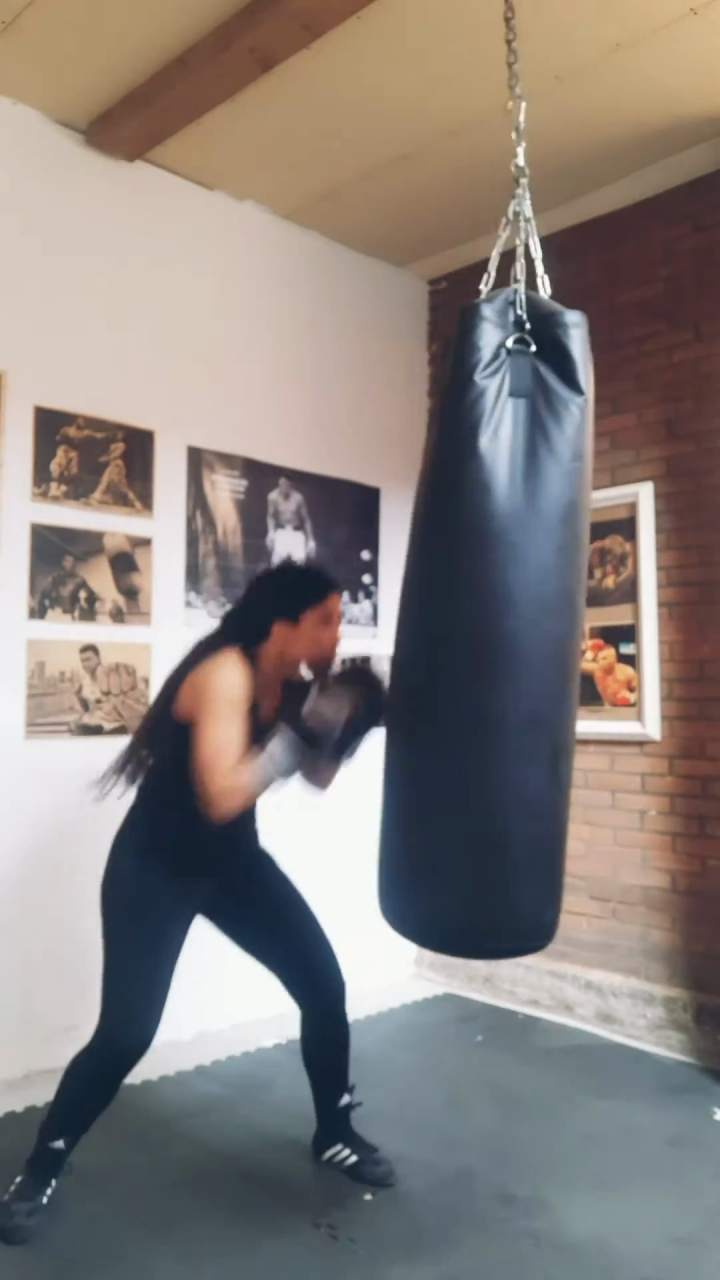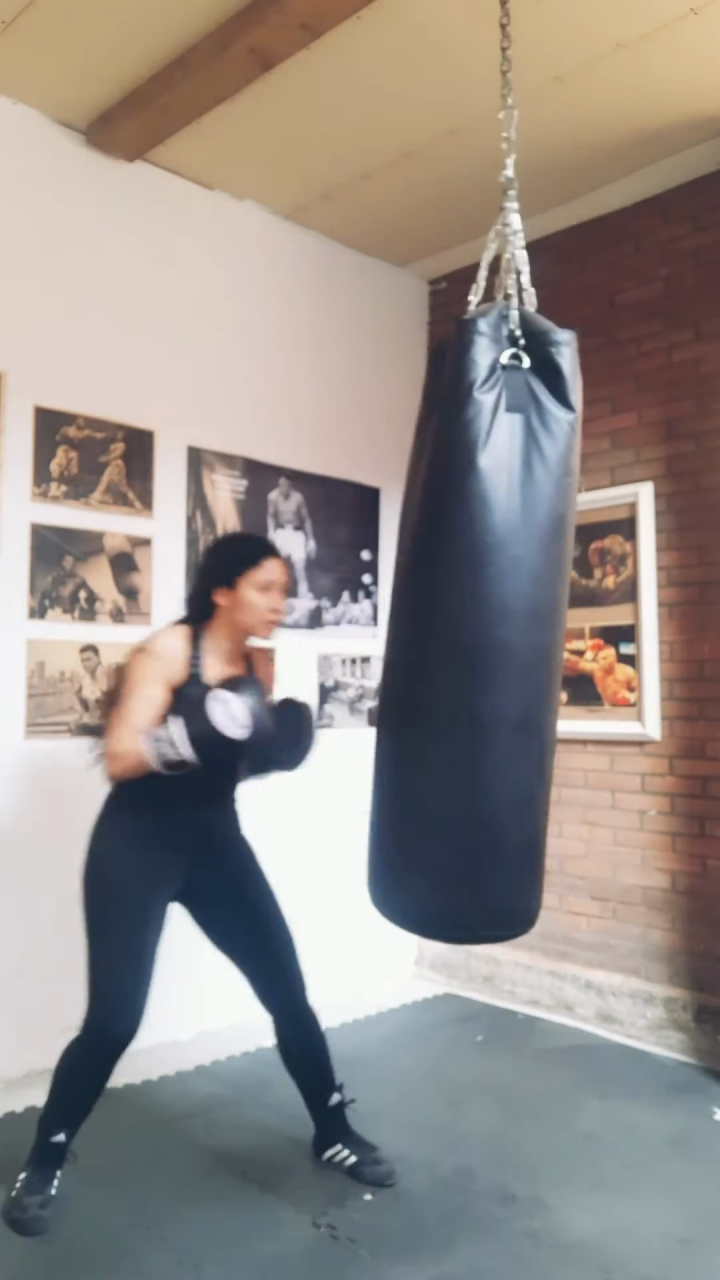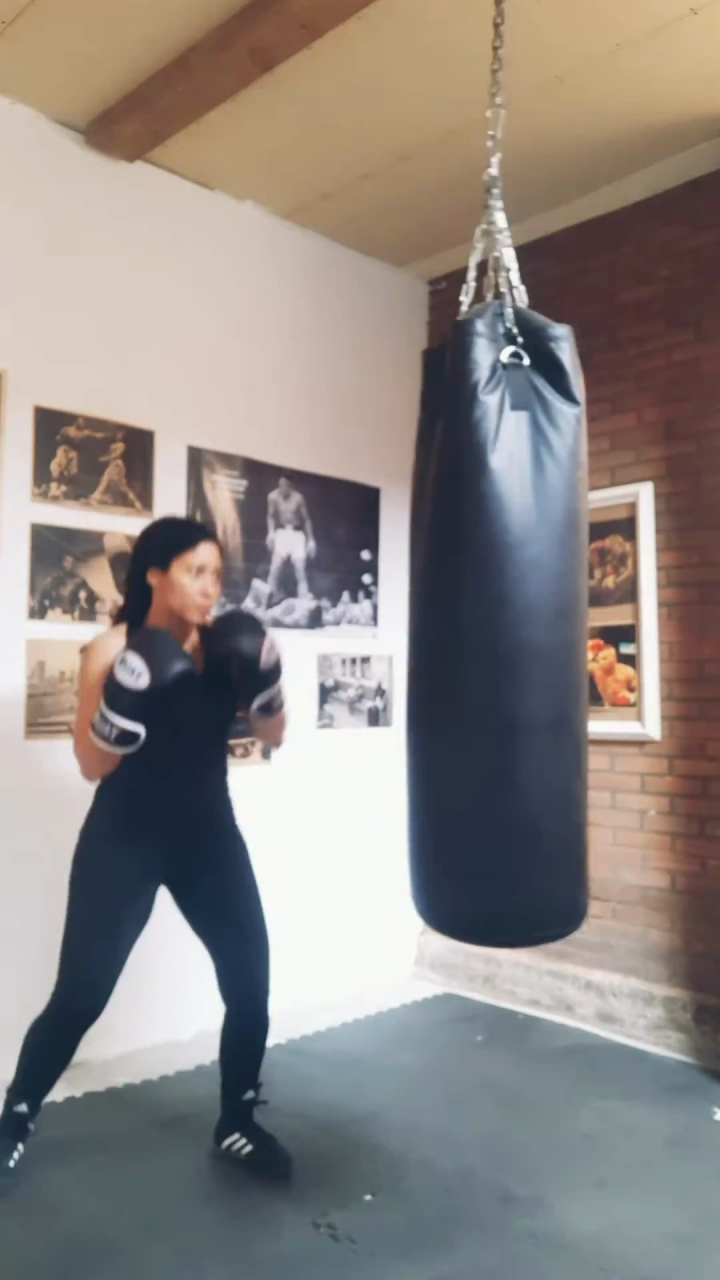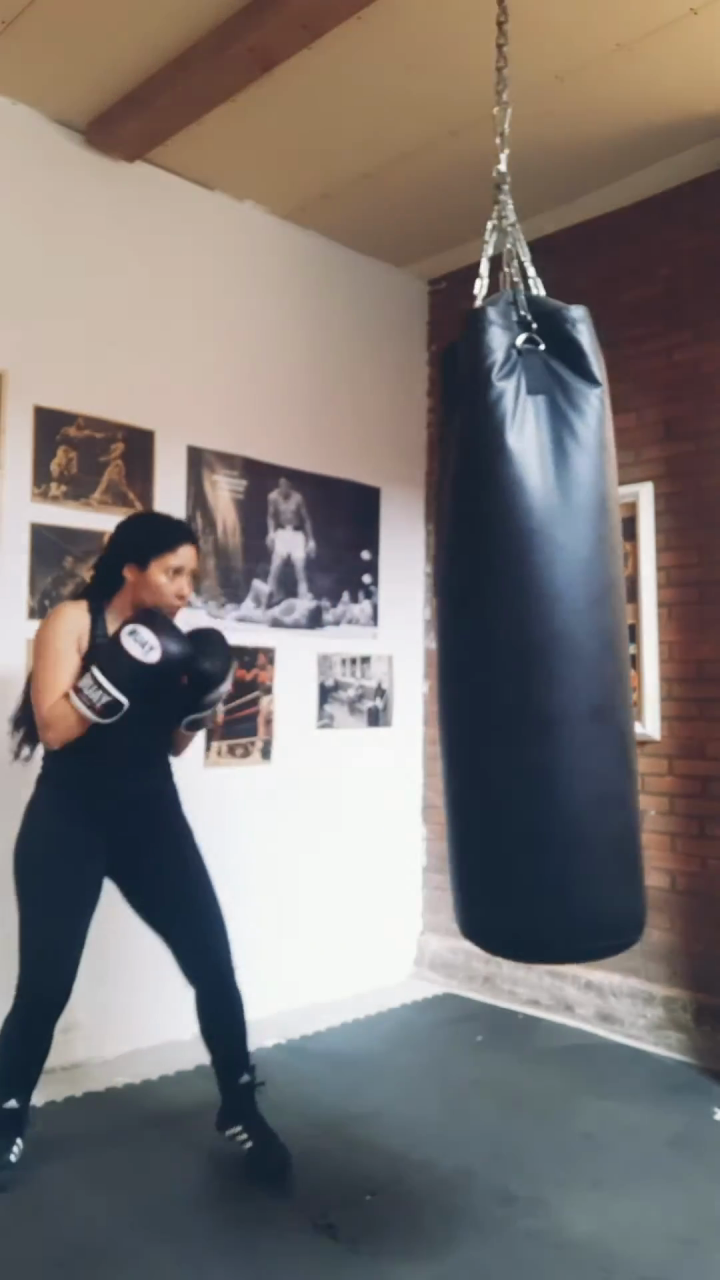
dt=0.5s
person 1, frame 1
left shoulder: (288, 682)
right shoulder: (223, 674)
left elbow: (318, 776)
right elbow: (222, 799)
left wrist: (339, 726)
right wrist: (303, 731)
left hip: (233, 861)
right hip: (154, 866)
left knee: (326, 986)
right knee: (126, 1033)
left ankle: (335, 1133)
person 1, frame 2
left shoulder: (252, 666)
right shoulder: (169, 650)
right elbow: (118, 758)
left wrist: (270, 746)
right wrist: (200, 730)
left hip: (214, 843)
right hip: (135, 844)
left knee: (287, 991)
right knee: (114, 1020)
left ankle: (333, 1133)
person 1, frame 3
left shoulder: (229, 639)
right shoulder: (113, 647)
left elbow: (272, 737)
right elbow: (93, 764)
left wrist: (262, 675)
right wrist: (130, 698)
left hip: (208, 833)
right hip: (124, 836)
left knee: (250, 986)
right knee: (80, 997)
left ankle: (237, 1123)
person 1, frame 4
left shoulder: (167, 639)
right shoulder: (72, 621)
left elbow: (176, 741)
left wrist: (207, 687)
right wrist: (123, 669)
left hip: (152, 820)
right hip: (67, 825)
left knee: (213, 967)
left ankle: (241, 1112)
